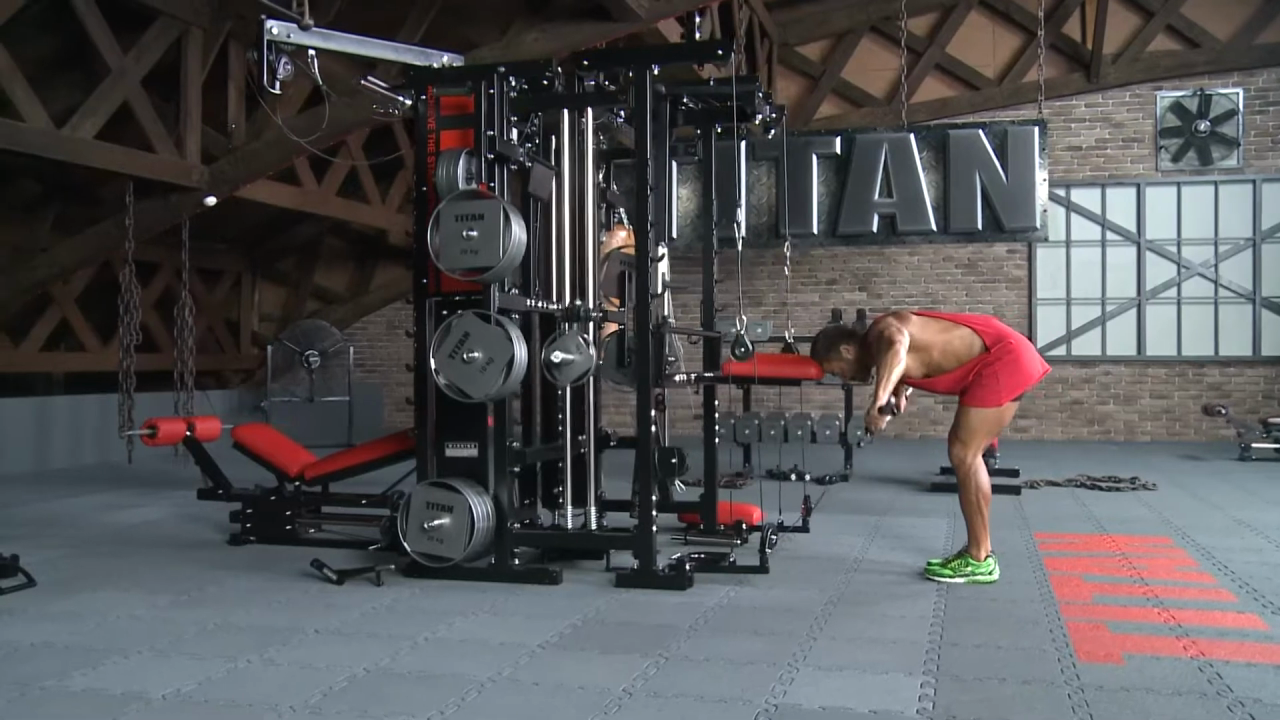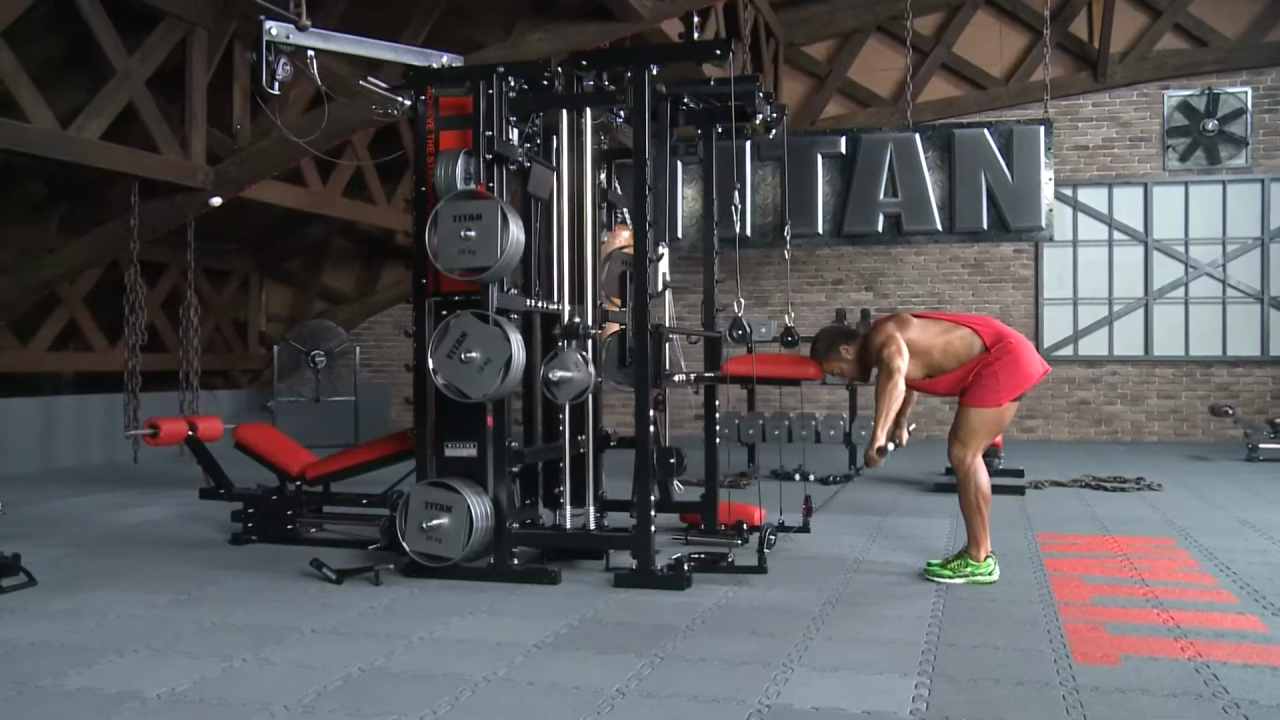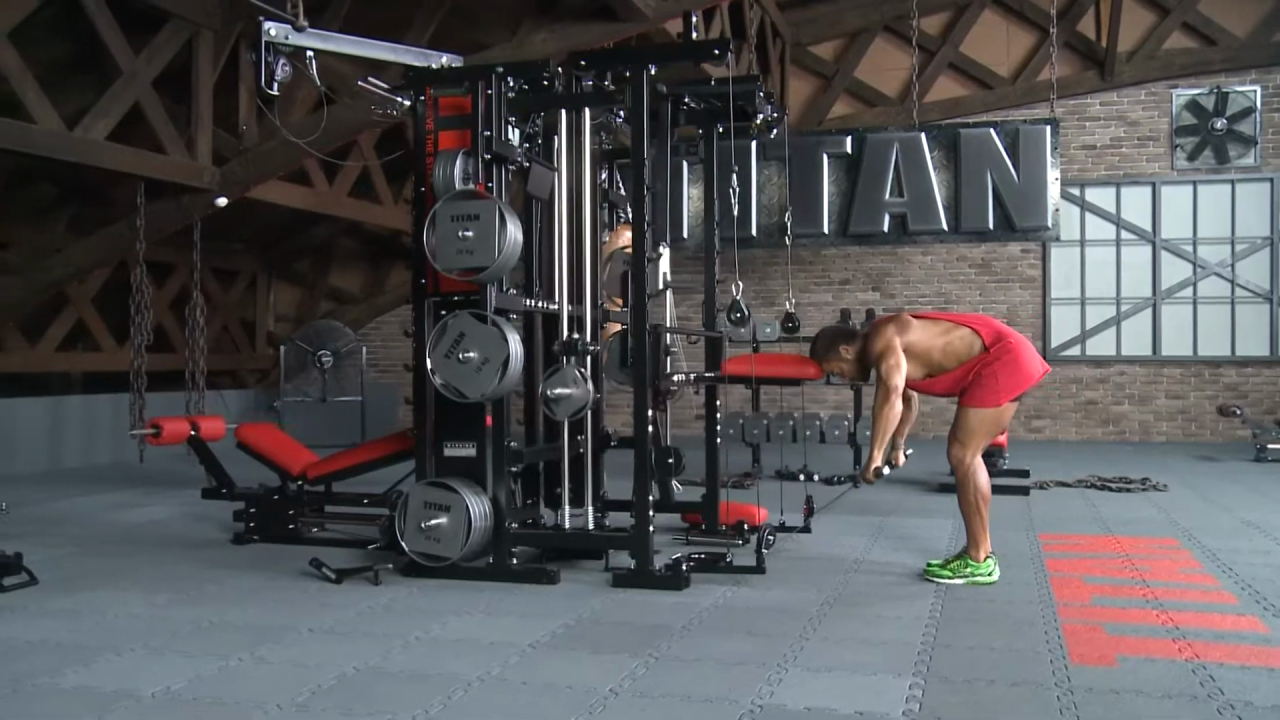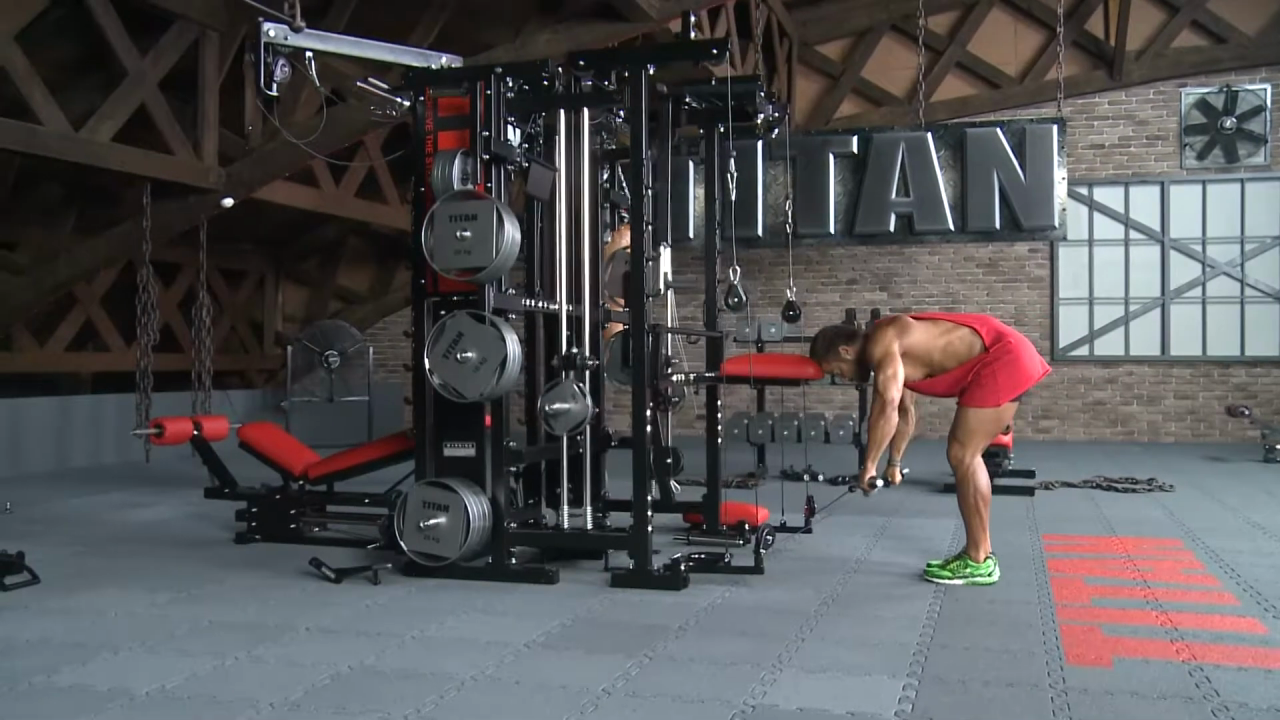
dt=0.2s
person 1, frame 1
left shoulder: (878, 337)
right shoulder: (883, 339)
left elbow: (896, 343)
left wrist: (878, 400)
right wrist: (899, 393)
left hip: (1002, 360)
right hip: (1004, 357)
left knee: (963, 455)
right knee: (966, 454)
left ankle: (979, 561)
right ankle: (979, 551)
person 1, frame 2
left shoulder: (879, 339)
right shoulder: (887, 341)
left elbow: (895, 372)
right elbow: (905, 376)
left wrist: (878, 437)
right wrist: (900, 424)
left hip: (1002, 360)
right hip: (1005, 356)
left knee: (963, 456)
right knee: (966, 454)
left ankle: (979, 561)
right ankle: (979, 552)
person 1, frame 3
left shoulder: (879, 342)
right shoulder: (889, 345)
left elbow: (891, 394)
right elbow: (906, 398)
left wrist: (876, 455)
right wrist: (898, 446)
left hip: (1002, 360)
right hip: (1007, 356)
left knee: (962, 456)
right knee: (966, 455)
left ankle: (979, 562)
right ankle: (979, 552)
person 1, frame 4
left shoulder: (879, 345)
right shoulder: (890, 350)
left elbow: (886, 405)
right elbow: (903, 409)
left wrist: (870, 465)
right wrist: (894, 462)
left hip: (1001, 360)
right hip: (1006, 355)
left knee: (962, 456)
right knee: (966, 455)
left ankle: (979, 562)
right ankle: (979, 553)
